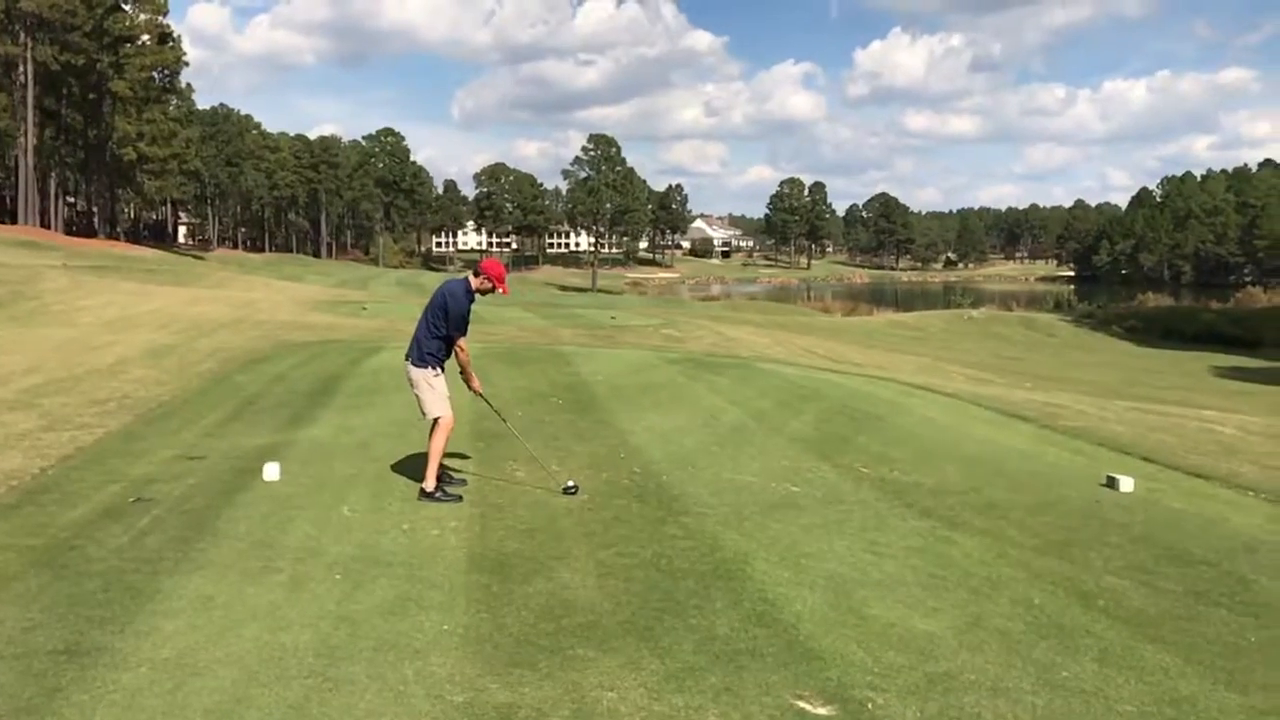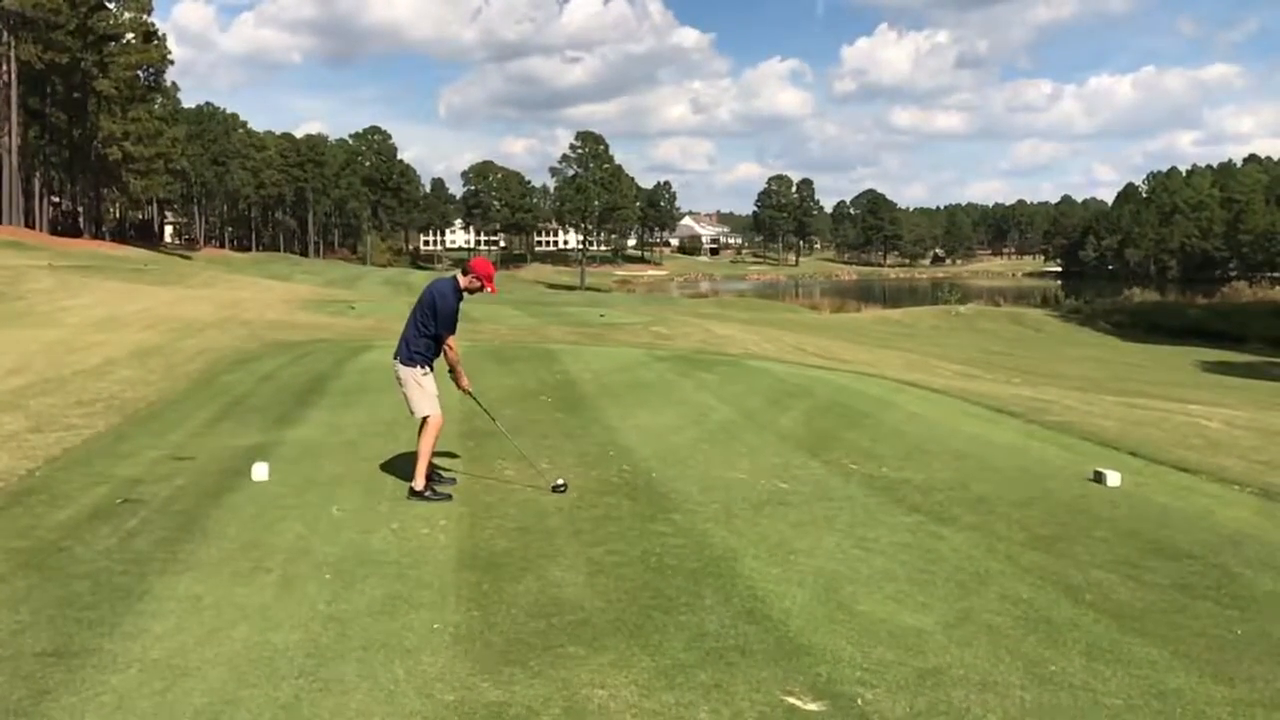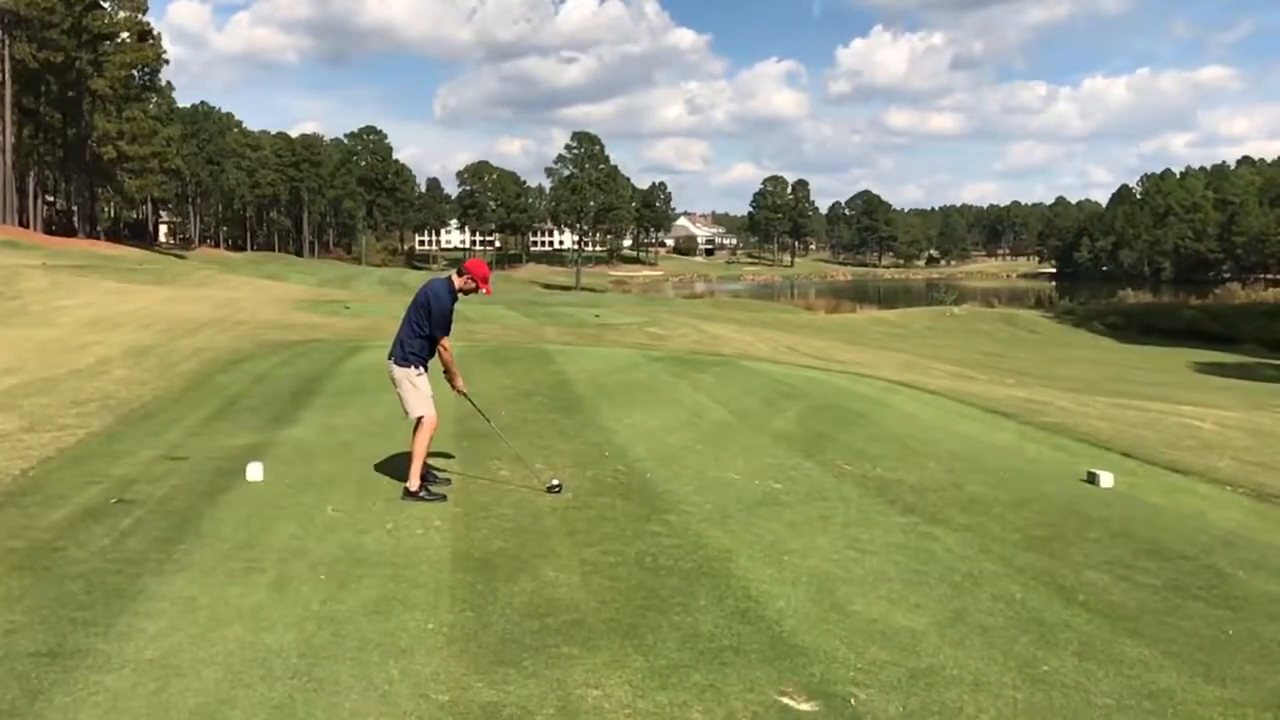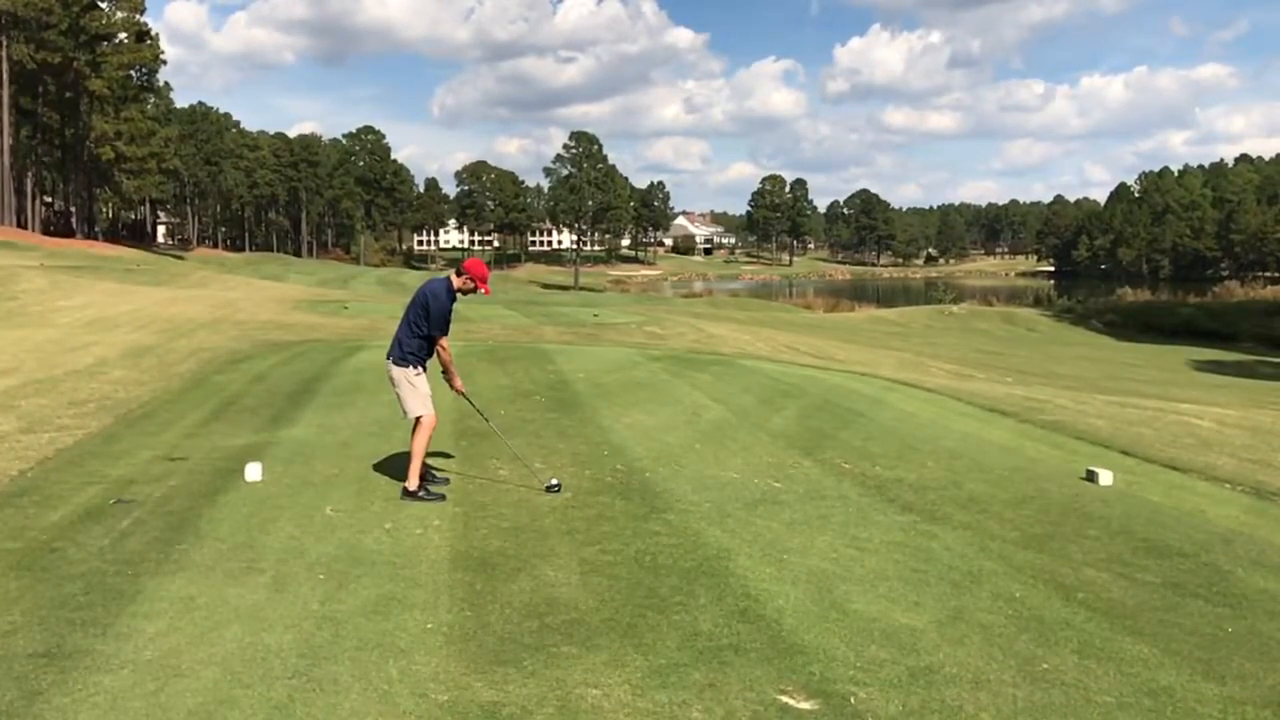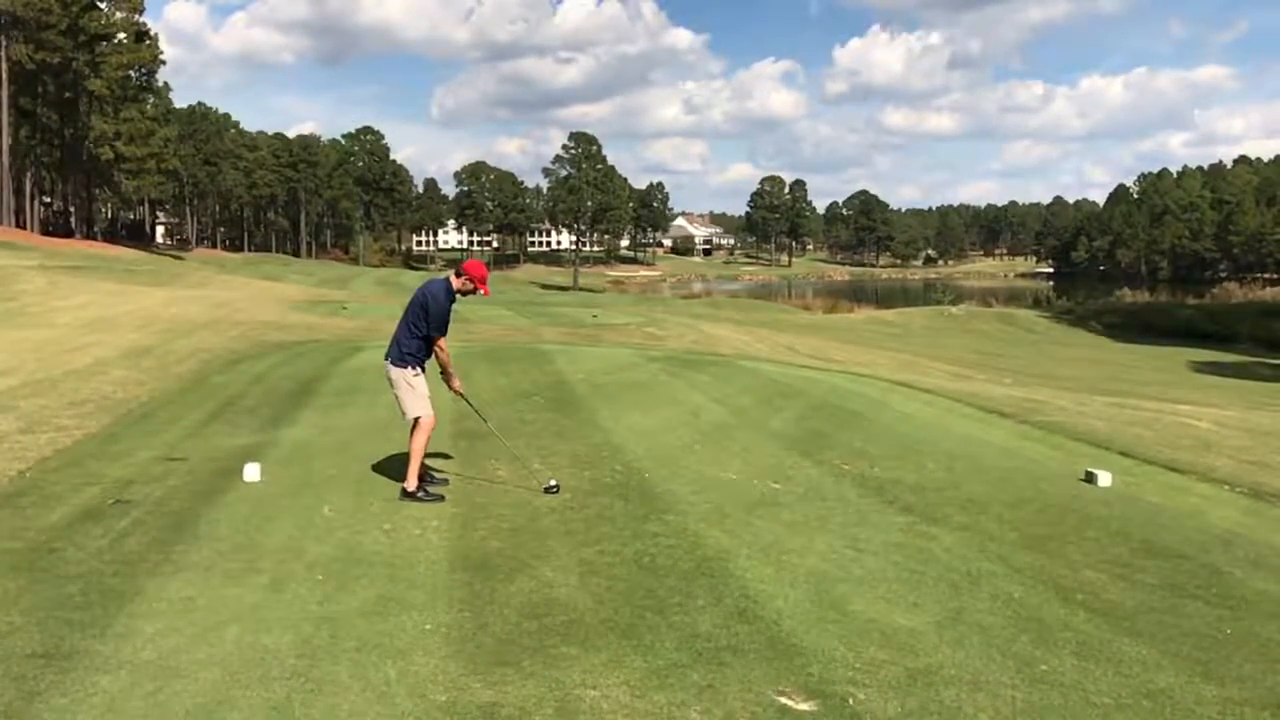
dt=1s
person 1, frame 1
left shoulder: (457, 287)
right shoulder: (459, 296)
right elbow: (459, 346)
left wrist: (466, 373)
right wrist: (471, 377)
left hip: (428, 361)
right hip: (425, 364)
left knee: (440, 419)
right knee: (445, 421)
left ankle: (436, 472)
right ankle: (429, 486)
person 1, frame 2
left shoulder: (445, 286)
right shoulder: (447, 295)
right elbow: (448, 344)
left wrist: (455, 371)
right wrist: (460, 376)
left hip: (416, 360)
right hip: (414, 363)
left knee: (429, 418)
right knee: (434, 420)
left ankle: (426, 470)
right ankle: (418, 485)
person 1, frame 3
left shoulder: (440, 287)
right shoulder: (442, 296)
right elbow: (442, 345)
left wrist: (449, 372)
right wrist: (455, 377)
left hip: (409, 361)
right hip: (408, 363)
left knee: (423, 418)
right knee: (429, 420)
left ankle: (420, 471)
right ankle: (413, 485)
person 1, frame 4
left shoulder: (438, 287)
right shoulder: (440, 296)
right elbow: (441, 345)
left wrist: (448, 372)
right wrist: (453, 377)
left hip: (408, 361)
right hip: (406, 364)
left knee: (422, 418)
right knee: (427, 420)
left ankle: (419, 471)
right ankle: (412, 485)
person 1, frame 5
left shoulder: (438, 287)
right shoulder: (440, 297)
right elbow: (439, 346)
left wrist: (447, 373)
right wrist: (452, 377)
left hip: (407, 361)
right hip: (405, 364)
left knee: (421, 419)
right knee: (426, 421)
left ankle: (418, 472)
right ankle: (410, 486)
